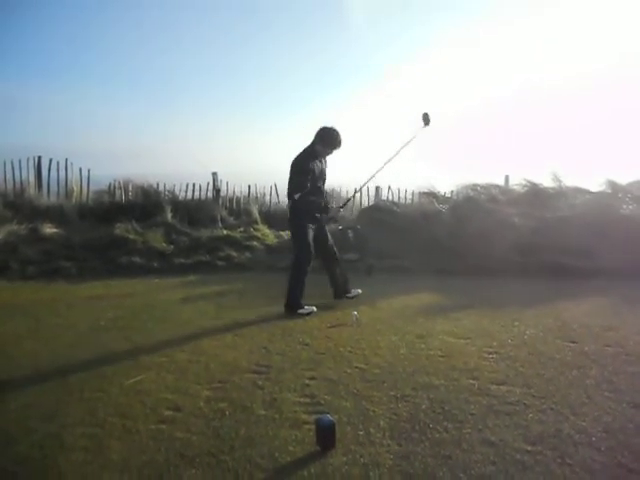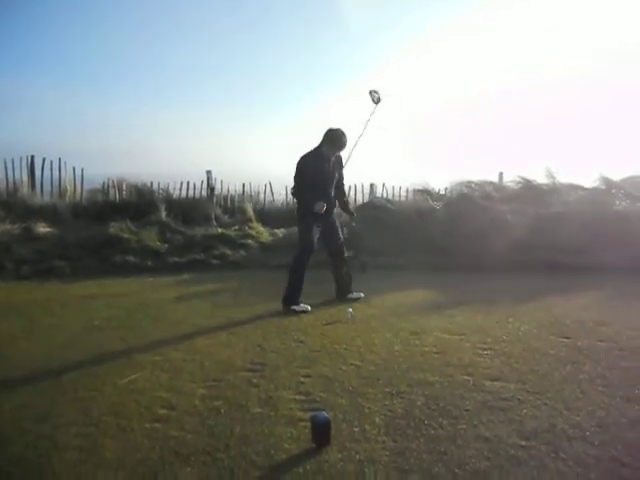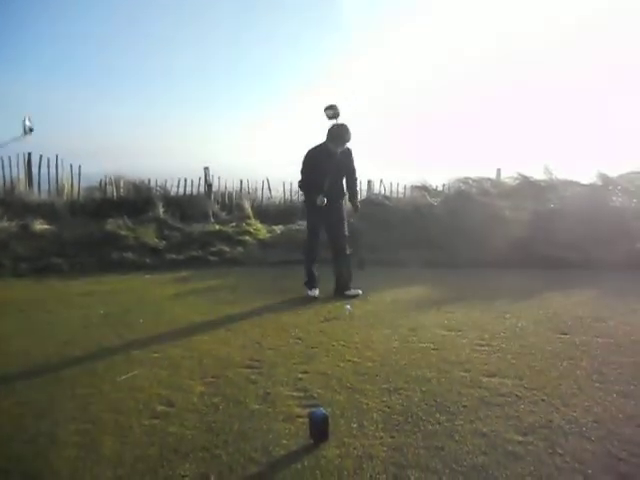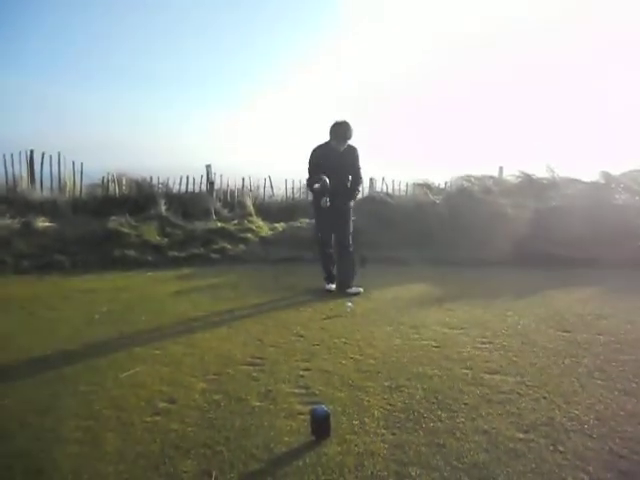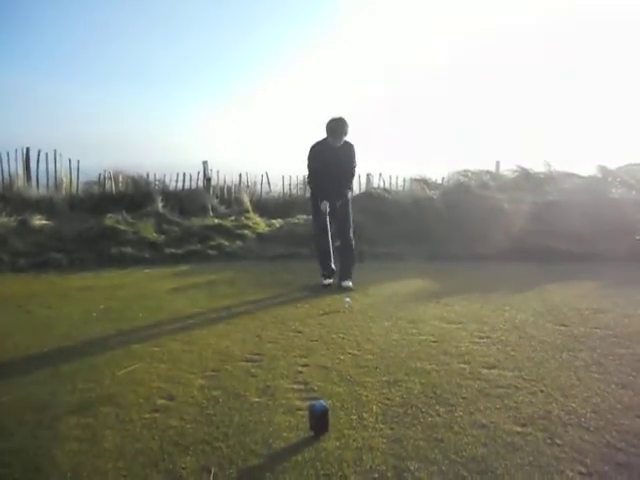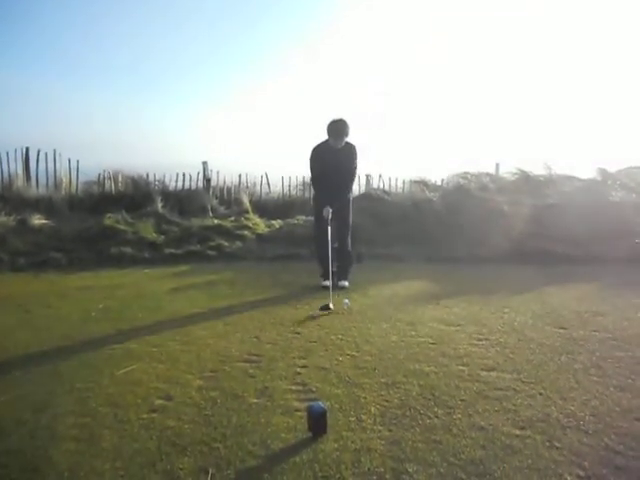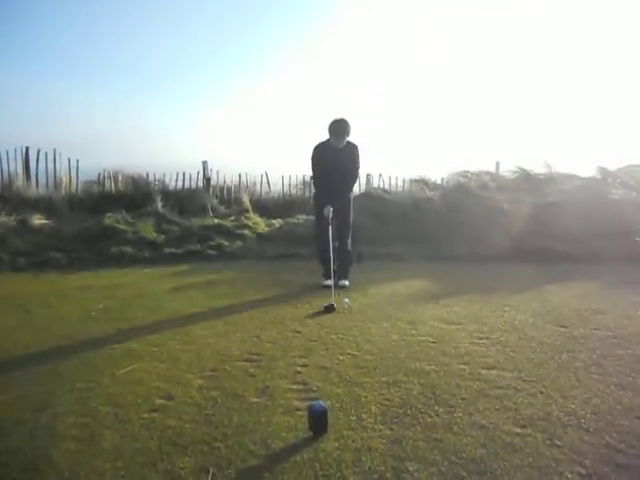
dt=0.2s
person 1, frame 1
left shoulder: (320, 160)
right shoulder: (303, 162)
right elbow: (299, 195)
left wrist: (326, 209)
right wrist: (325, 209)
left hip: (315, 216)
right hip: (301, 216)
left knee: (329, 253)
right knee: (303, 258)
left ankle: (342, 290)
right ankle: (293, 303)
person 1, frame 2
left shoulder: (336, 160)
right shoulder: (307, 161)
left elbow: (339, 185)
right elbow: (297, 191)
left wrist: (345, 206)
right wrist: (313, 203)
left hip: (327, 213)
right hip: (309, 214)
left knee: (338, 250)
right knee: (304, 253)
left ankle: (344, 290)
right ankle: (291, 299)
person 1, frame 3
left shoulder: (346, 153)
right shoulder: (313, 155)
left elbow: (351, 178)
right elbow: (303, 183)
left wrist: (353, 199)
right wrist: (315, 196)
left hip: (336, 204)
right hip: (315, 205)
left knee: (341, 245)
right knee: (312, 244)
left ankle: (343, 286)
right ankle: (311, 283)
person 1, frame 4
left shoulder: (352, 152)
right shoulder: (318, 153)
left elbow: (356, 177)
right elbow: (312, 180)
left wrist: (351, 197)
right wrist: (321, 196)
left hip: (343, 202)
right hip: (323, 202)
left knee: (345, 243)
right knee: (325, 242)
left ankle: (345, 283)
right ankle: (330, 278)
person 1, frame 5
left shoulder: (349, 148)
right shoulder: (316, 150)
left elbow: (350, 175)
right elbow: (313, 178)
left wrist: (339, 197)
right wrist: (321, 199)
left hip: (341, 198)
right hip: (320, 199)
left knee: (346, 236)
right knee: (322, 237)
left ankle: (345, 275)
right ankle: (327, 273)
person 1, frame 6
left shoulder: (350, 150)
right shoulder: (318, 151)
left elbow: (350, 177)
right elbow: (316, 180)
left wrist: (336, 201)
right wrist: (325, 204)
left hip: (343, 198)
right hip: (322, 199)
left knee: (344, 237)
right knee: (321, 237)
left ankle: (343, 275)
right ankle: (326, 274)
person 1, frame 7
left shoulder: (352, 149)
right shoulder: (319, 150)
left elbow: (353, 176)
right elbow: (317, 179)
left wrist: (337, 200)
right wrist: (326, 203)
left hip: (344, 198)
right hip: (323, 198)
left knee: (344, 236)
right knee: (322, 236)
left ankle: (343, 275)
right ankle: (327, 274)
